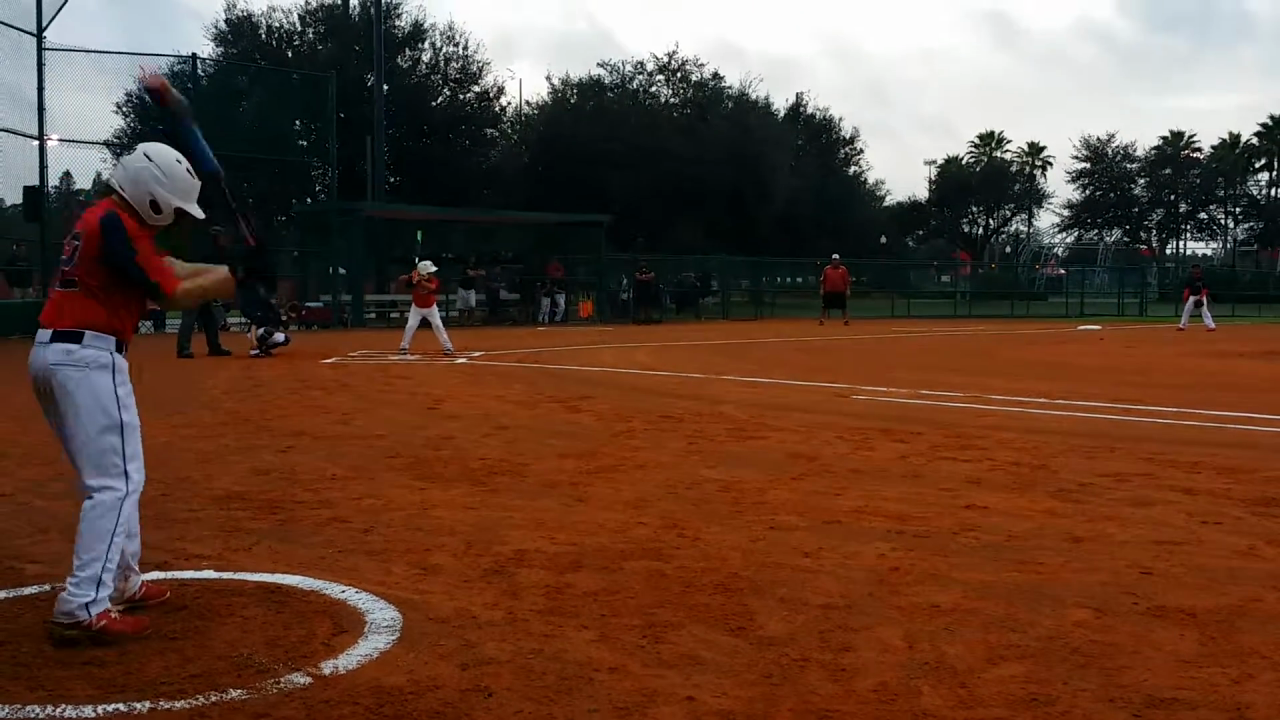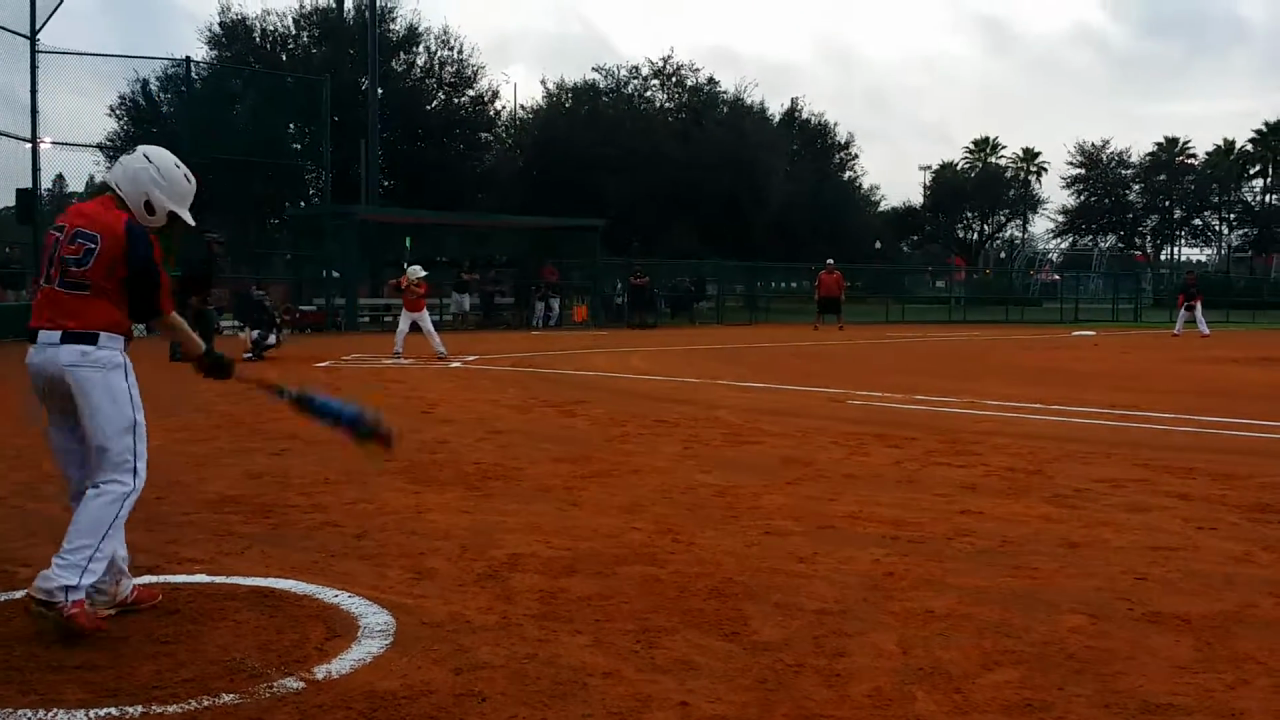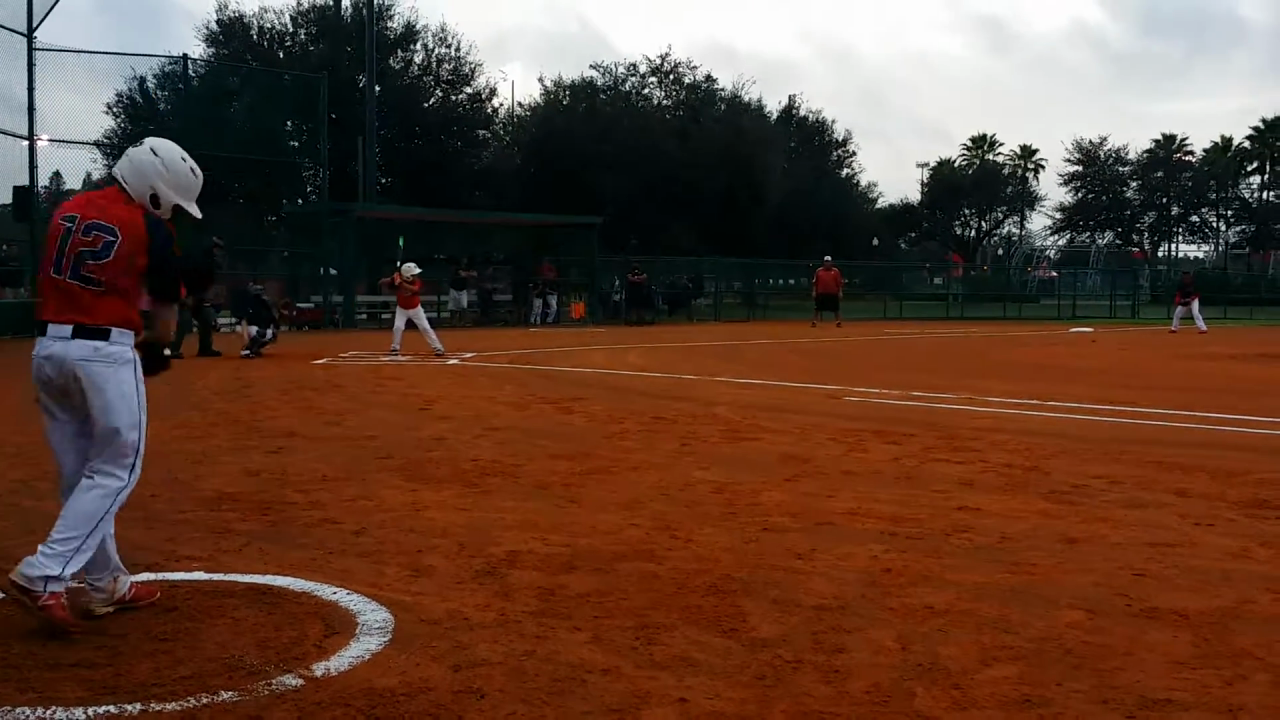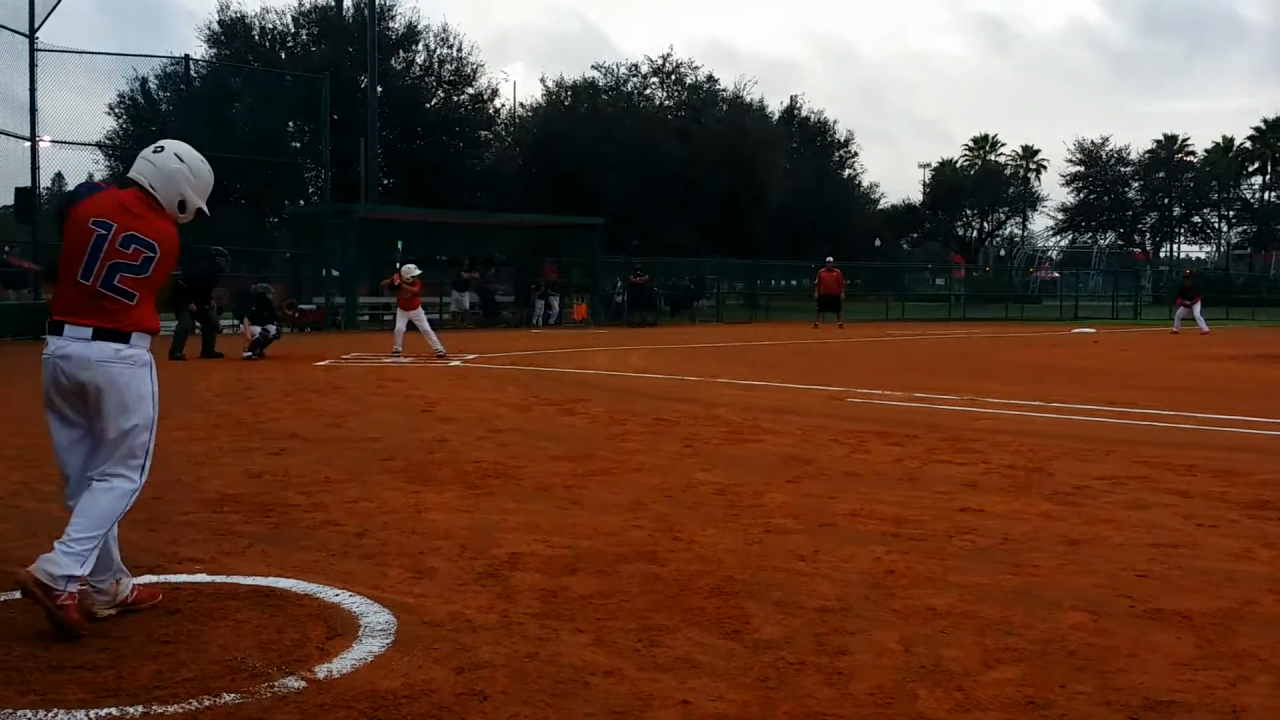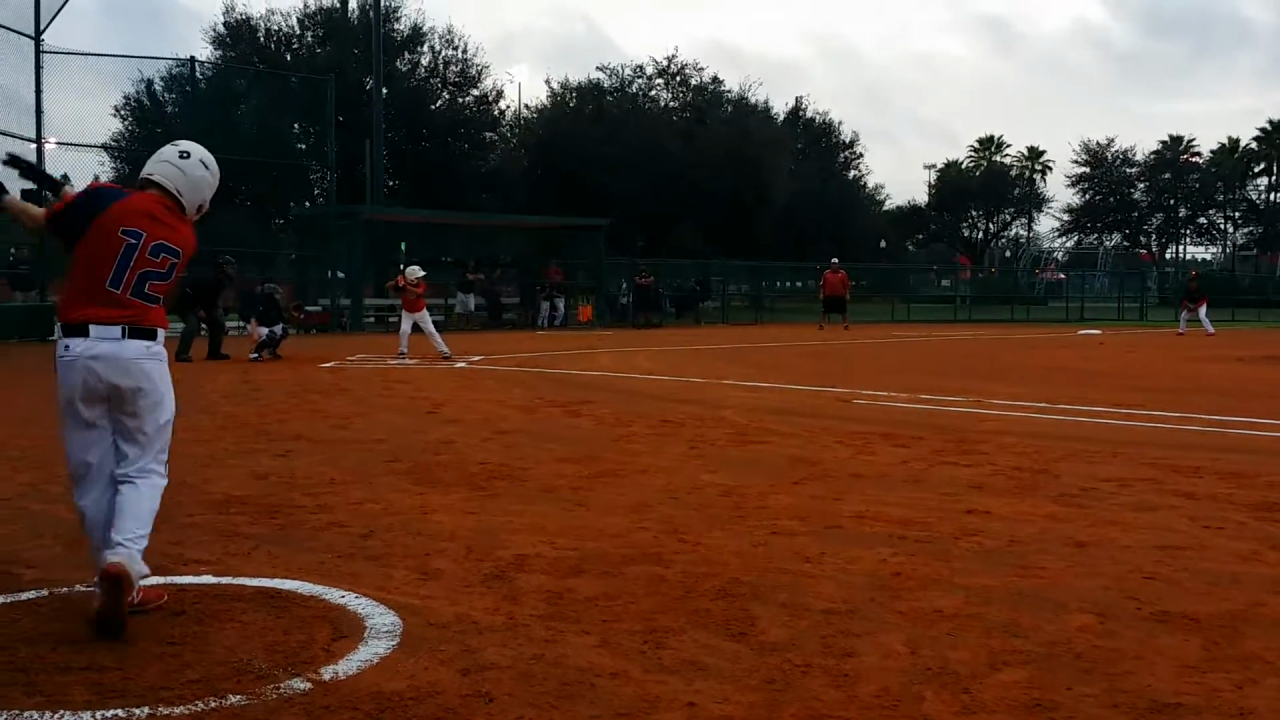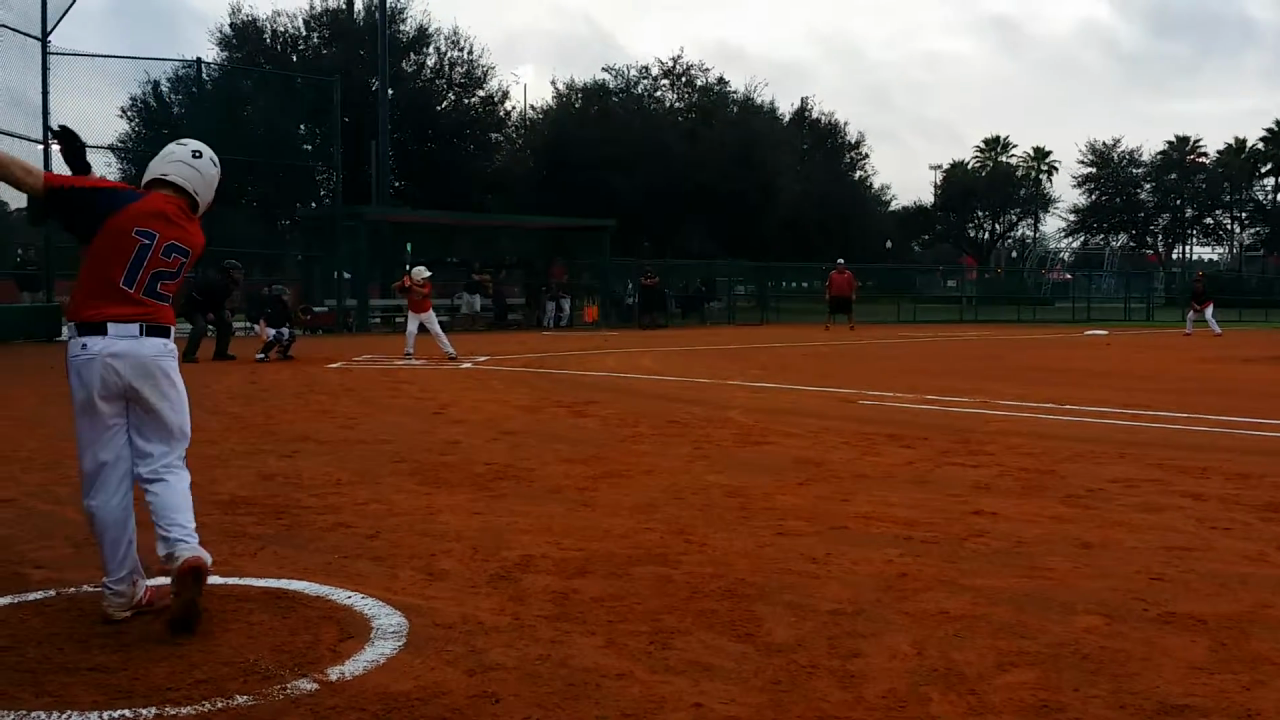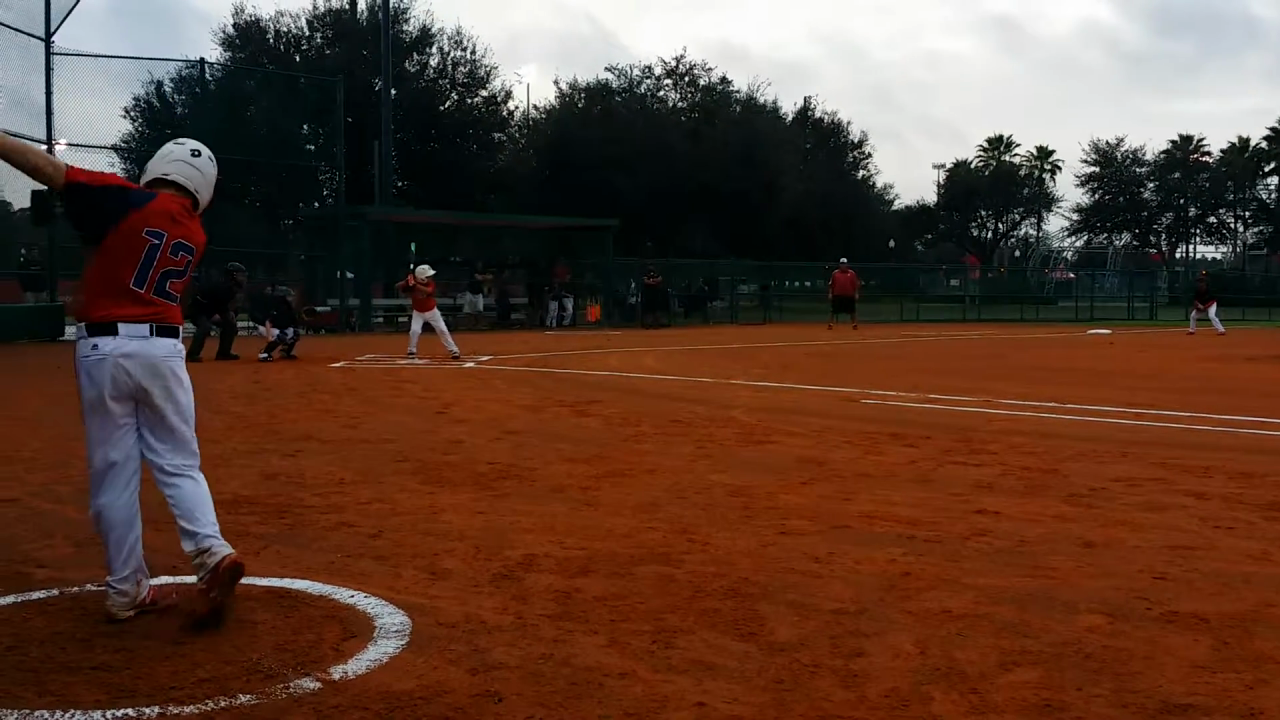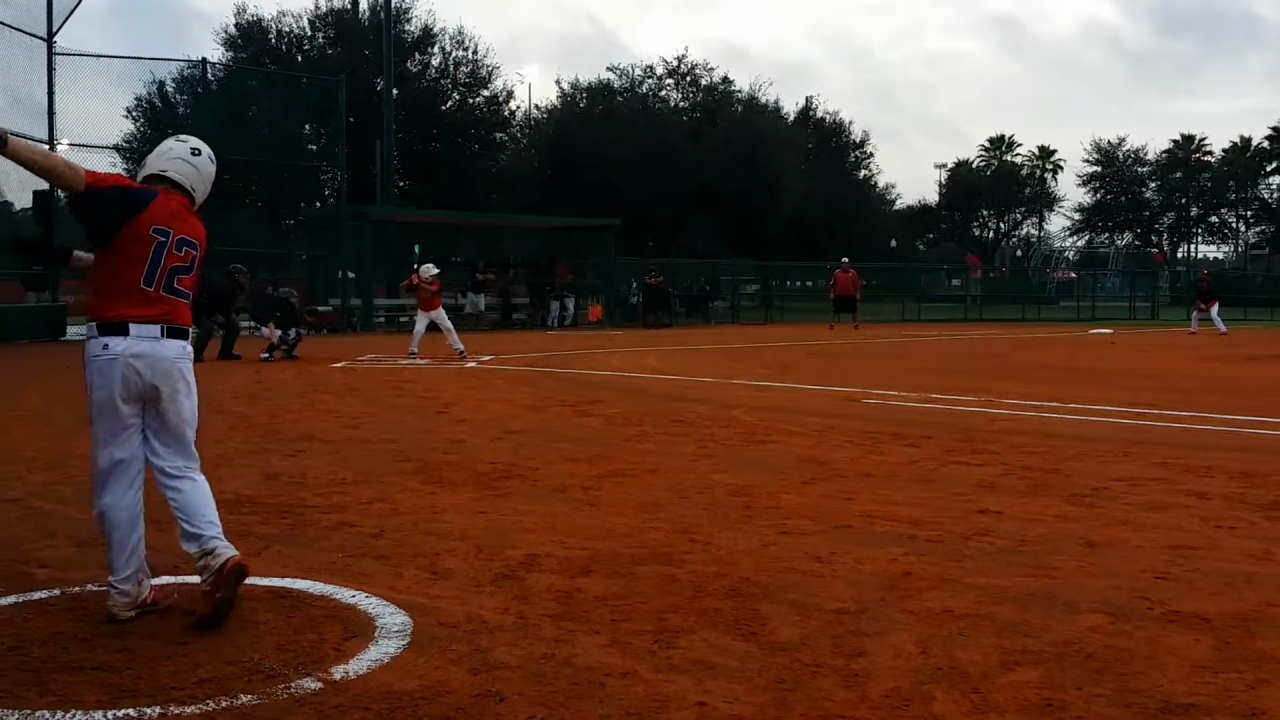
dt=0.1s
person 1, frame 1
left shoulder: (96, 221)
right shoulder: (117, 224)
left elbow: (167, 270)
right elbow: (171, 292)
left wrist: (231, 269)
right wrist: (234, 275)
left hip: (46, 354)
right hip: (88, 357)
left knee: (107, 475)
right knee: (114, 481)
left ankle: (119, 583)
right ankle: (82, 607)
person 1, frame 2
left shoulder: (69, 217)
right shoulder: (130, 232)
right elbow: (158, 311)
right wrist: (201, 353)
left hip: (44, 355)
right hip: (94, 358)
left knee: (92, 477)
right knee: (119, 476)
left ankle: (109, 584)
right ankle: (61, 588)
person 1, frame 3
left shoulder: (69, 207)
right shoulder: (154, 231)
right elbow: (165, 309)
right wrist: (157, 344)
left hip: (49, 350)
right hip: (106, 353)
left knee: (80, 472)
right knee: (112, 472)
left ankle: (105, 584)
right ankle: (42, 575)
person 1, frame 4
left shoulder: (83, 201)
right shoulder: (168, 237)
left hip: (60, 351)
right hip: (121, 356)
left knee: (84, 476)
right knee: (121, 474)
left ankle: (108, 586)
right ankle: (58, 572)
person 1, frame 5
left shoulder: (106, 201)
right shoulder: (186, 238)
left elbow: (42, 222)
right wrist: (66, 192)
left hip: (79, 350)
right hip: (140, 354)
left knee: (93, 475)
right knee: (142, 470)
left ankle: (120, 591)
right ankle: (122, 560)
person 1, frame 6
left shoulder: (117, 201)
right shoulder: (194, 236)
right wrist: (80, 167)
left hip: (92, 351)
right hip: (152, 353)
left knee: (105, 474)
right knee: (164, 464)
left ankle: (122, 590)
right ankle: (184, 553)
person 1, frame 7
left shoulder: (126, 200)
right shoulder: (196, 234)
left elbow: (54, 172)
left hip: (103, 350)
right hip: (163, 351)
left knee: (114, 473)
right knee: (178, 463)
left ankle: (127, 589)
right ankle: (211, 551)
person 1, frame 8
left shoulder: (131, 199)
right shoulder: (196, 232)
left elbow: (69, 175)
right wrist: (76, 257)
left hip: (112, 351)
right hip: (171, 353)
left knee: (118, 473)
right knee: (179, 465)
left ankle: (127, 589)
right ankle: (215, 552)
